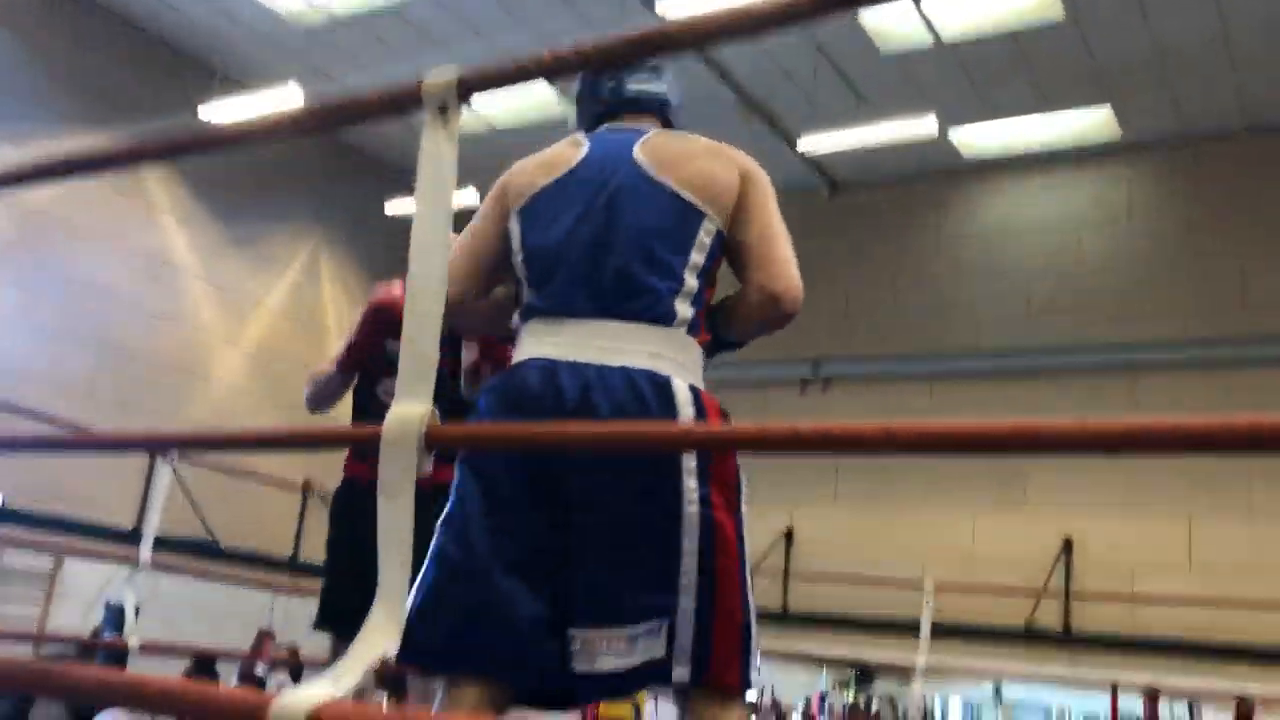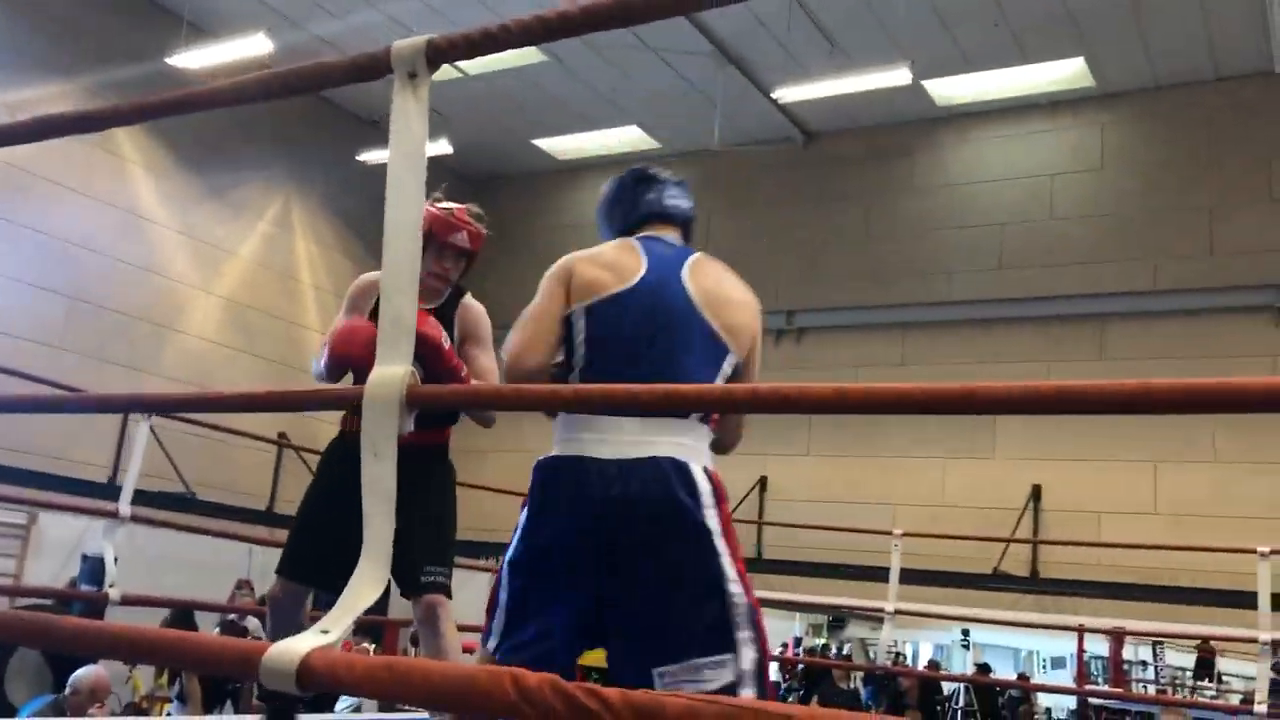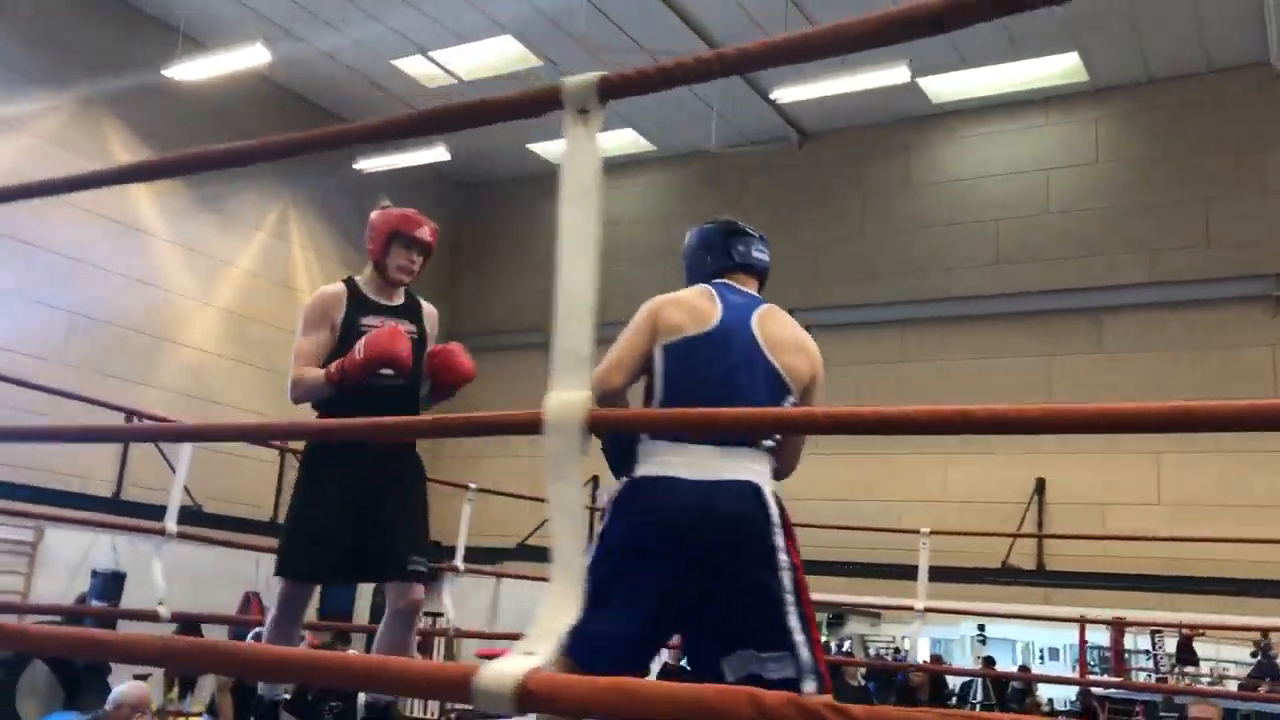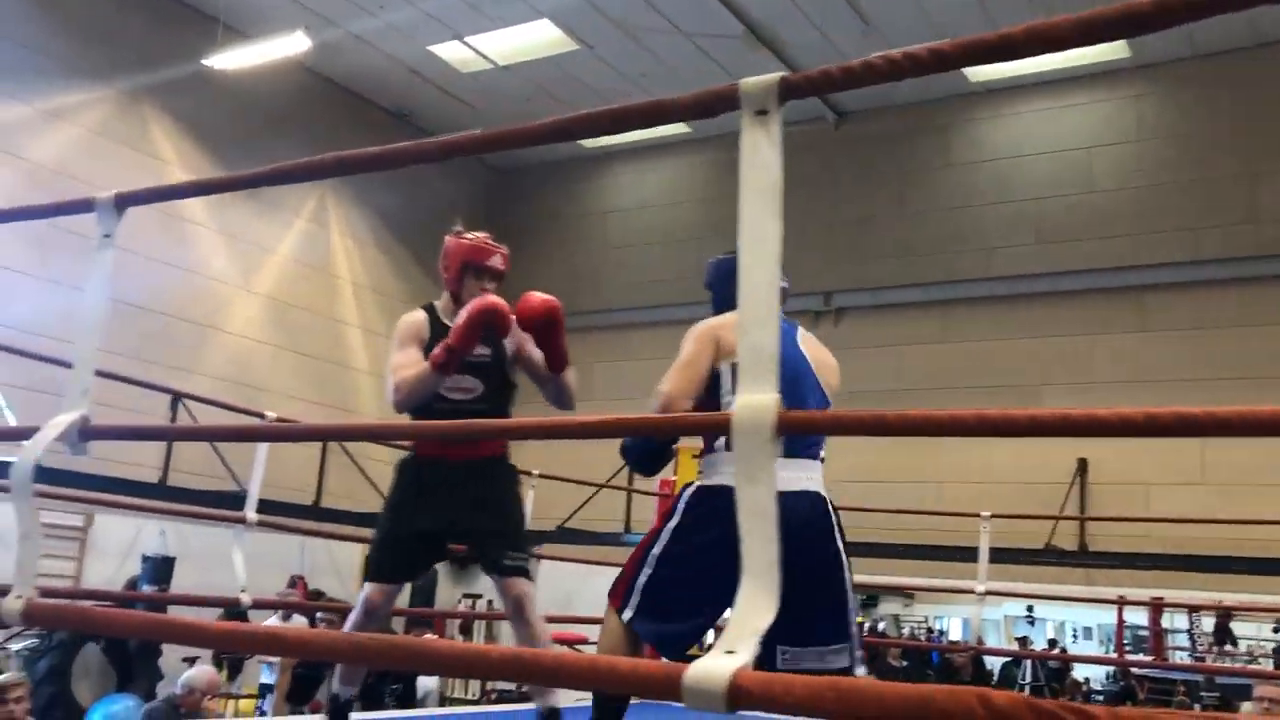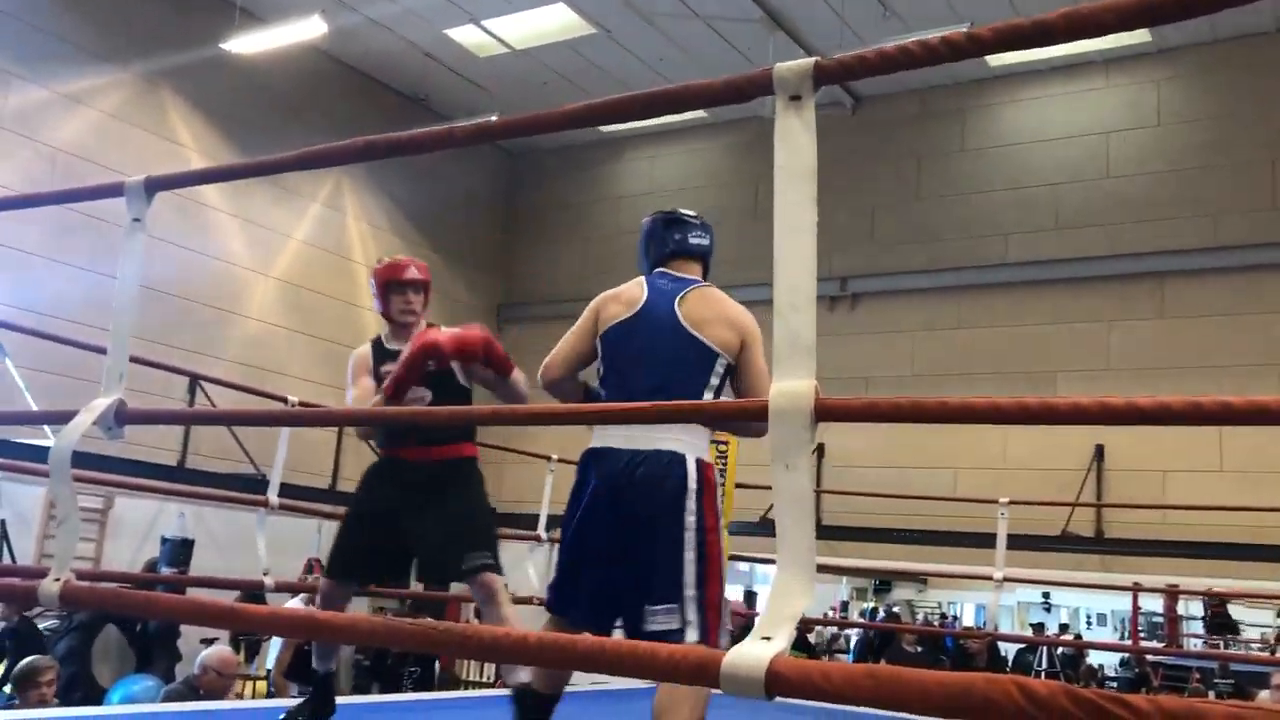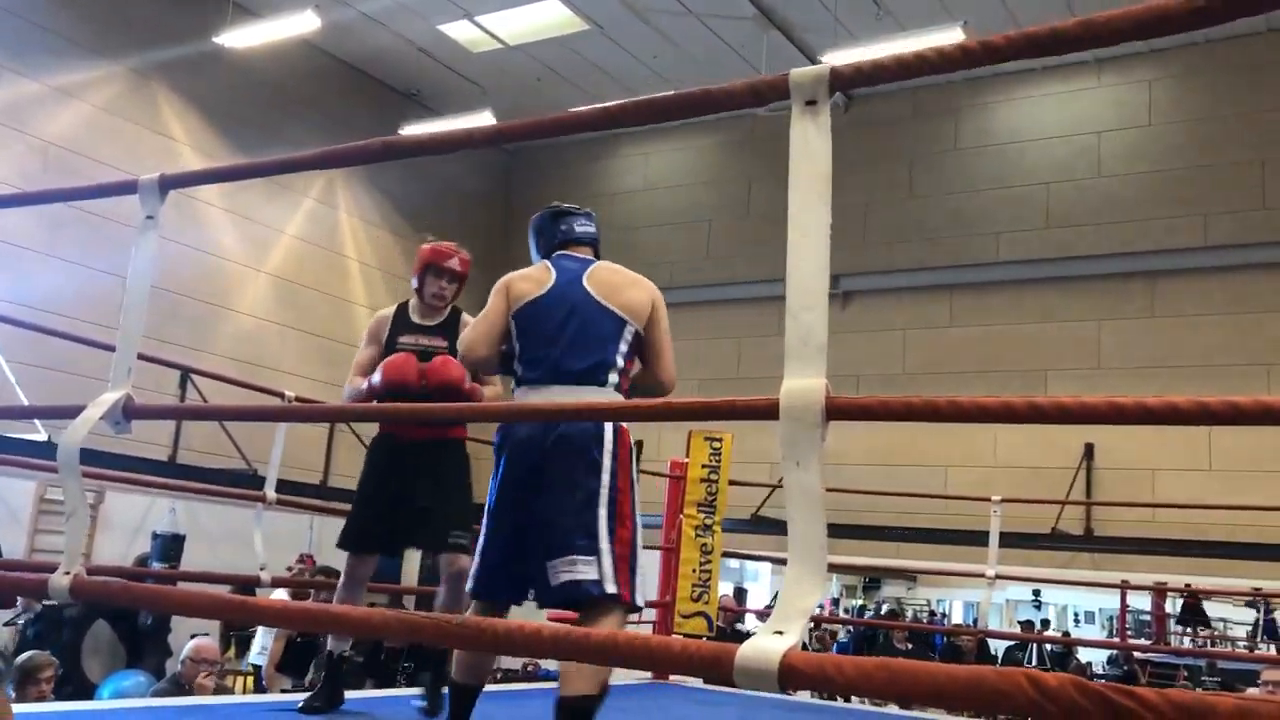
dt=0.5s
person 1, frame 1
left shoulder: (528, 171)
right shoulder: (726, 167)
left elbow: (449, 294)
right elbow: (778, 293)
left hip: (530, 399)
right hip: (656, 407)
person 1, frame 2
left shoulder: (580, 267)
right shoulder: (738, 298)
left elbow: (519, 368)
right elbow: (729, 432)
left hip: (573, 481)
right hip: (675, 490)
left knee: (505, 656)
right knee: (732, 691)
person 1, frame 3
left shoulder: (666, 308)
right shoulder: (801, 345)
left elbow: (606, 384)
left wrist: (625, 441)
left hip: (656, 500)
right hip: (746, 509)
left knee: (577, 656)
right knee: (802, 687)
person 1, frame 4
left shoulder: (715, 332)
right shoulder: (821, 356)
left elbow: (671, 406)
left wrist: (644, 443)
left hip: (725, 502)
right hip: (805, 509)
left knee: (628, 611)
right knee: (836, 674)
person 1, frame 5
left shoulder: (612, 301)
right shoulder: (734, 318)
left elbow: (553, 376)
right elbow: (758, 421)
left hip: (604, 468)
right hip: (676, 475)
left knee: (567, 617)
right knee: (687, 643)
person 1, frame 6
left shoulder: (516, 283)
right shoulder: (639, 288)
left elbow: (474, 355)
right elbow: (661, 387)
left hip: (525, 436)
right hip: (593, 436)
left knee: (490, 598)
right knee: (598, 602)
person 2, frame 1
left shoulder: (470, 341)
right shoulder: (377, 325)
right elbow: (315, 401)
left wrist: (498, 353)
right wrist: (357, 347)
left hip: (428, 499)
right hip: (362, 496)
right knee: (345, 642)
person 2, frame 2
left shoulder: (470, 316)
right shoulder: (369, 291)
left elbow: (488, 411)
right elbow: (324, 370)
left wrist: (446, 364)
right wrist: (336, 359)
left hip: (421, 465)
right hip: (355, 454)
left knee: (431, 603)
right knee: (286, 592)
right ankle: (277, 701)
person 2, frame 3
left shoulder: (425, 315)
right shoulder: (331, 300)
right elbow: (299, 389)
left wrist: (443, 385)
right wrist: (351, 368)
left hip: (397, 464)
right hip: (335, 457)
left knee: (408, 599)
right knee: (293, 593)
person 2, frame 4
left shoulder: (512, 330)
right shoulder: (416, 325)
left elbow: (565, 403)
right elbow: (400, 398)
left wrist: (556, 350)
right wrist: (454, 346)
left hip: (487, 475)
right hip: (427, 473)
left knee: (517, 593)
right knee: (375, 599)
person 2, frame 5
left shoulder: (459, 347)
right shoulder: (366, 357)
left elbow: (518, 397)
right elbow: (364, 427)
left wrist: (498, 361)
right wrist: (405, 372)
left hip: (453, 477)
right hip: (391, 477)
left knee: (487, 584)
right knee: (332, 590)
person 2, frame 6
left shoulder: (469, 328)
right shoulder: (386, 322)
left elbow: (496, 394)
right elbow: (351, 391)
left wrist: (469, 390)
right wrist: (375, 385)
left hip: (445, 456)
right hip: (394, 451)
left knee: (457, 567)
right knee: (357, 563)
left ankle: (436, 664)
right ankle: (333, 678)
